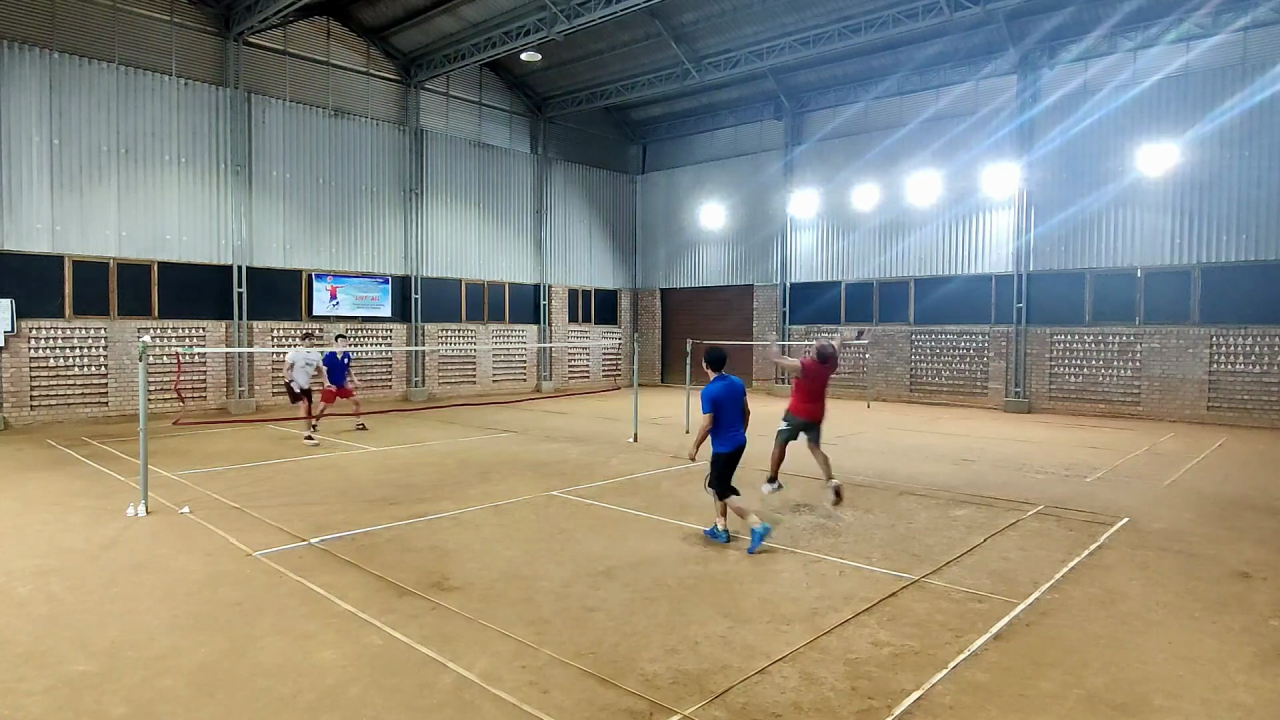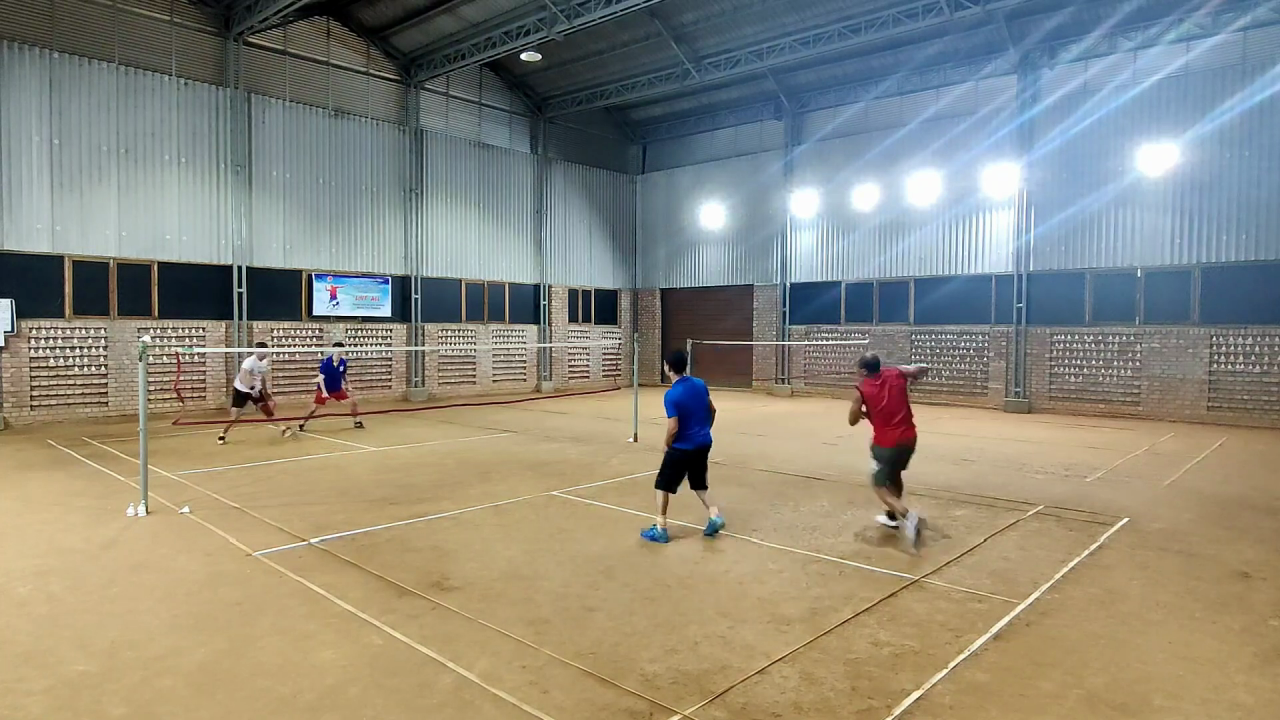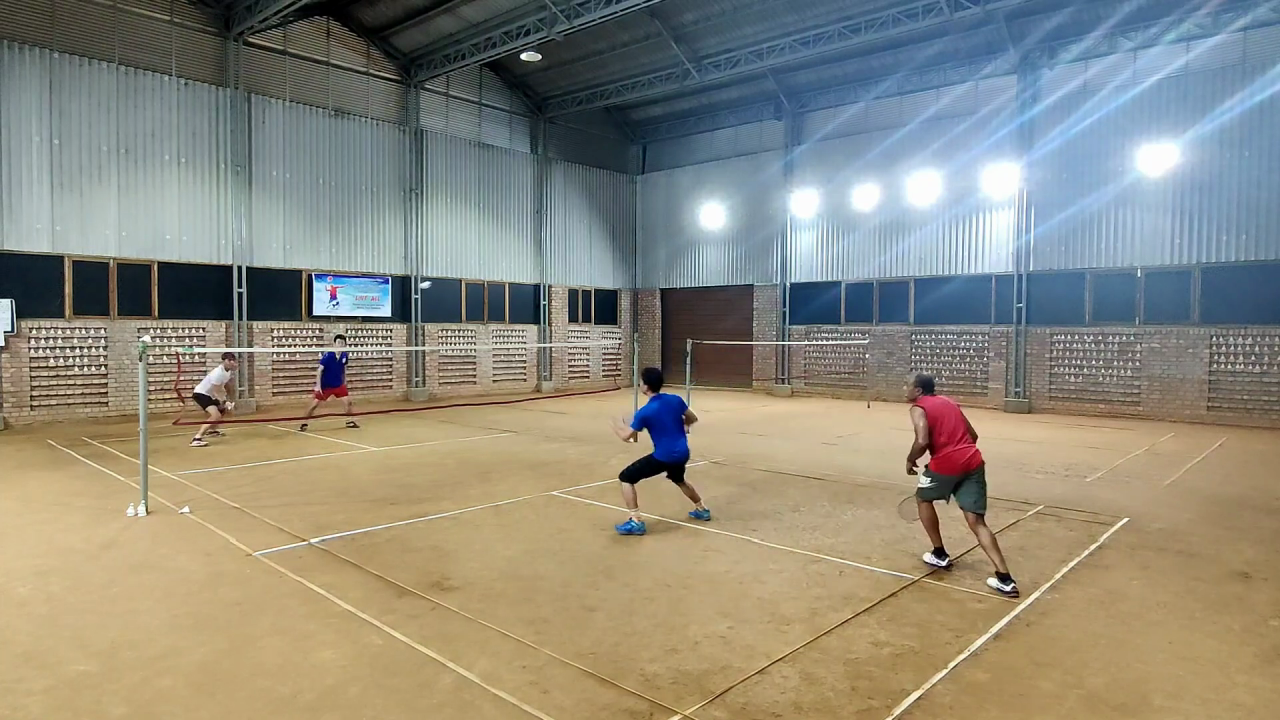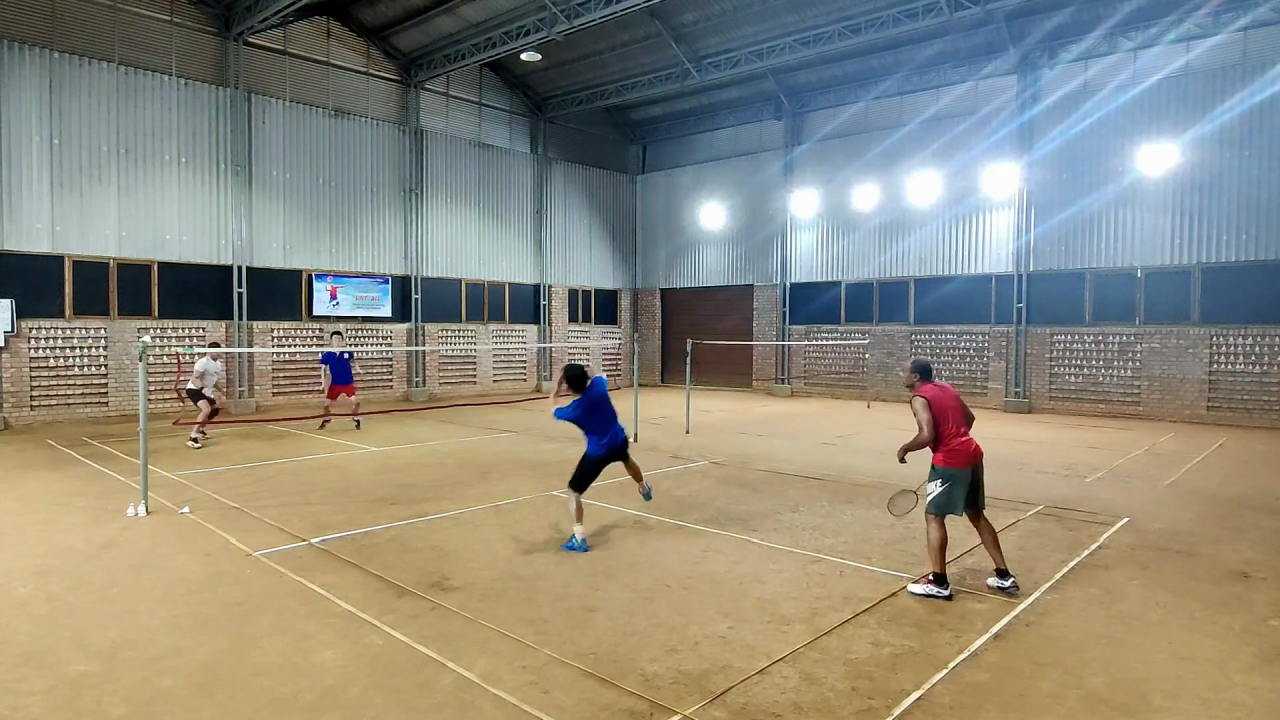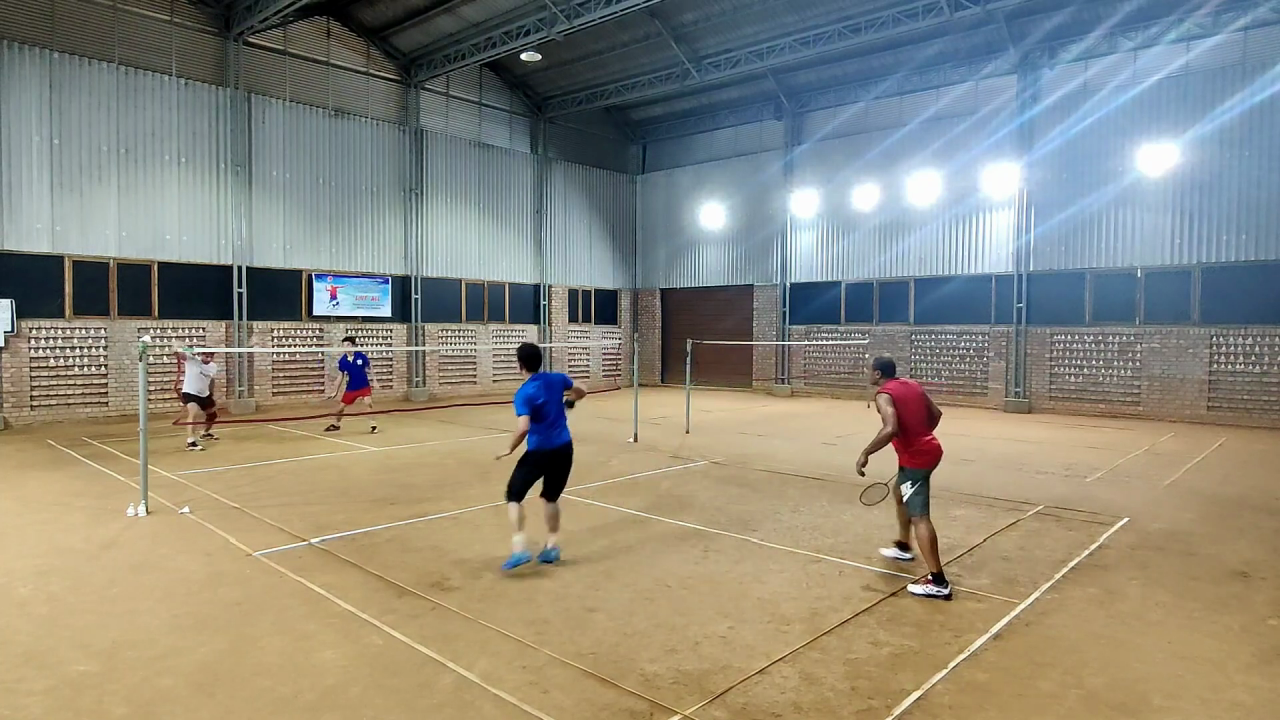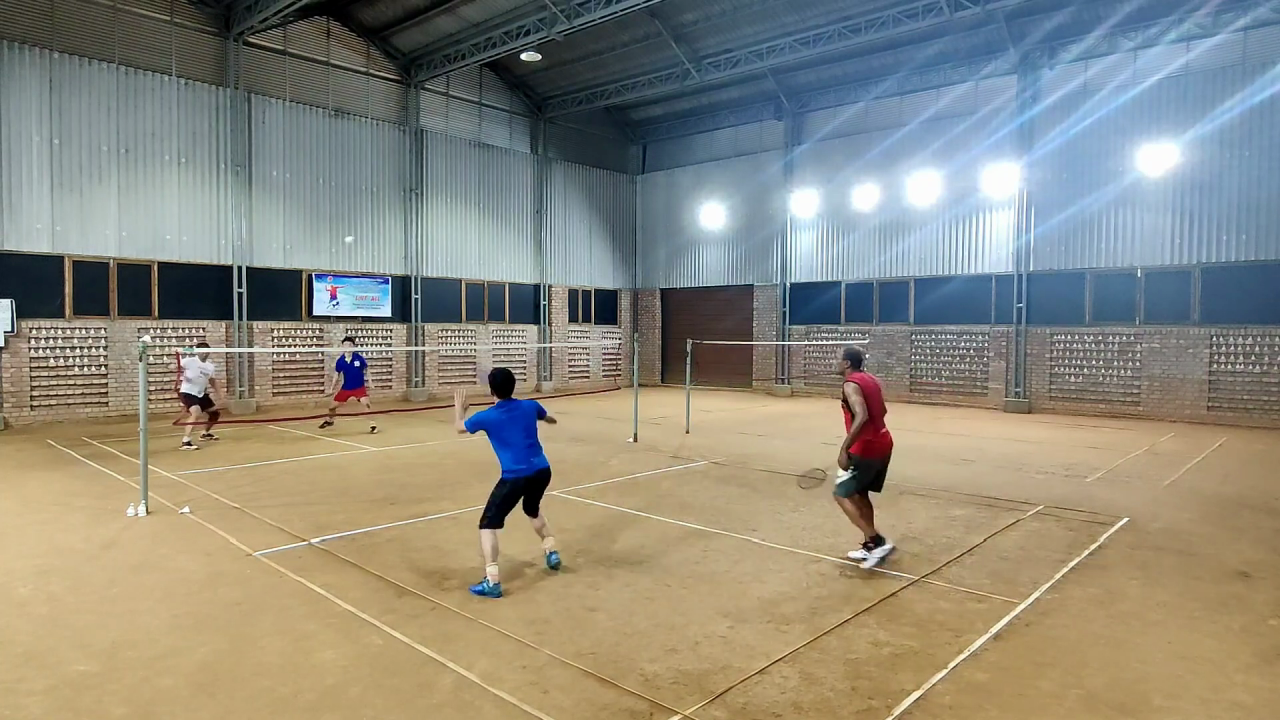
dt=0.4s
person 1, frame 1
left shoulder: (802, 365)
right shoulder: (830, 364)
left elbow: (775, 358)
right elbow: (836, 346)
left wrist: (773, 343)
left hip: (796, 413)
right hip: (816, 414)
left knee: (780, 443)
right knee: (815, 448)
left ankle: (773, 481)
right ankle: (831, 482)
person 1, frame 2
left shoulder: (861, 390)
right shoulder: (896, 373)
left elbow: (852, 421)
right elbow: (922, 369)
left wrist: (862, 412)
right wrist: (910, 374)
left hip: (886, 442)
right hip: (908, 438)
left knee: (882, 486)
right knee: (893, 474)
left ankle: (907, 516)
right ankle: (892, 516)
person 1, frame 3
left shoulder: (918, 408)
right shoulder: (949, 403)
left elbow: (922, 441)
right elbow: (972, 435)
left wrist: (910, 460)
left hip: (945, 465)
right hip: (974, 462)
left knee: (922, 499)
right knee: (977, 522)
left ankle: (939, 554)
right ankle: (1005, 580)
person 1, frame 4
left shoulder: (920, 398)
right shoulder: (947, 389)
left elbow: (926, 436)
right elbow: (970, 418)
left wrist: (904, 449)
left hip: (949, 462)
right hip: (972, 454)
left knee: (934, 517)
right knee: (975, 516)
left ankle: (938, 582)
right ankle: (1005, 576)
person 1, frame 5
left shoulder: (884, 395)
right shoulder: (913, 385)
left elbow: (890, 429)
right elbow: (936, 414)
left wrist: (865, 454)
left hip: (914, 458)
right hip: (931, 450)
left knee: (918, 517)
right knee: (900, 496)
left ankle: (938, 582)
right ankle: (903, 547)
person 1, frame 6
left shoulder: (851, 385)
right shoulder: (871, 380)
left elbow: (862, 417)
left wrist: (844, 448)
left hip: (865, 449)
right hip: (883, 445)
left knee: (843, 496)
right knee: (860, 493)
left ankle: (878, 542)
right ankle: (871, 546)
person 2, frame 1
left shoulder: (709, 392)
right shoulder: (737, 383)
left elbow: (707, 425)
right elbow: (746, 412)
left wrist: (695, 447)
left hip: (723, 448)
right hip: (738, 443)
left knee: (725, 492)
right knee: (715, 484)
left ankle: (757, 526)
right ankle: (720, 528)
person 2, frame 2
left shoulder: (672, 395)
right shoulder: (700, 384)
left elbow: (672, 429)
right elbow: (712, 410)
left wrist: (667, 444)
left hip: (683, 446)
right hip: (704, 442)
left knee: (662, 484)
right knee: (699, 484)
left ankle: (660, 528)
right ankle: (714, 516)
person 2, frame 3
left shoulder: (645, 412)
right shoulder: (675, 400)
left elbow: (626, 436)
right elbow: (693, 418)
left wrist: (618, 427)
left hip: (662, 457)
right hip: (682, 454)
left knee: (625, 479)
right knee: (679, 480)
left ankle: (636, 521)
right ankle: (700, 509)
person 2, frame 4
left shoulder: (570, 412)
right shoulder: (598, 386)
left elbow: (552, 406)
right elbow: (601, 376)
left wrist: (557, 385)
right wrist: (589, 378)
left hip: (597, 453)
right hip: (620, 442)
left knee: (575, 490)
right knee: (627, 460)
left ankle: (580, 538)
right ankle: (644, 488)
person 2, frame 5
left shoulder: (524, 393)
right shoulder: (558, 378)
left elbow: (523, 427)
right elbow: (581, 392)
left wrist: (509, 449)
right wrist: (569, 400)
left hip: (540, 451)
right hip: (564, 448)
left knee: (513, 497)
right knee: (551, 498)
left ankle: (519, 549)
right ankle: (552, 547)
person 2, frame 6
left shoulder: (487, 417)
right shoulder: (529, 407)
left elbow: (459, 427)
right elbow: (552, 419)
left wrist: (459, 405)
left hip: (514, 477)
right hip: (542, 471)
left knee: (488, 526)
right knee: (532, 510)
left ankle: (492, 581)
right ankle: (551, 551)
